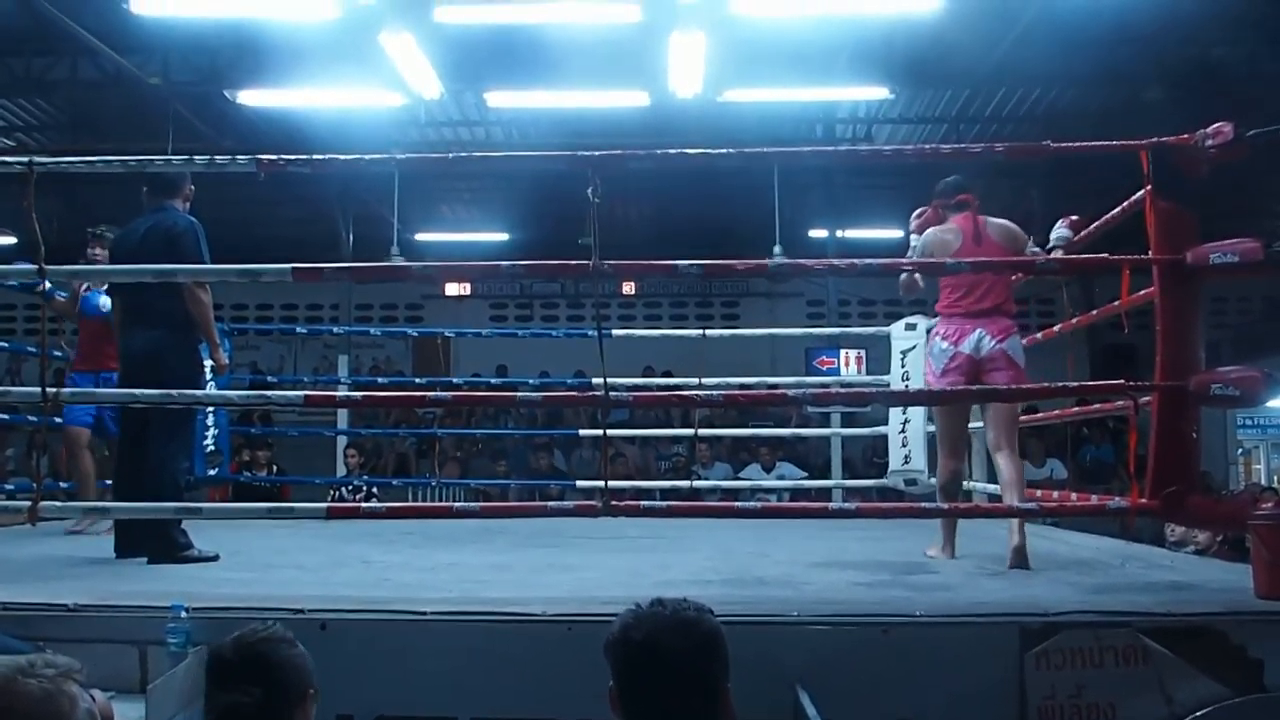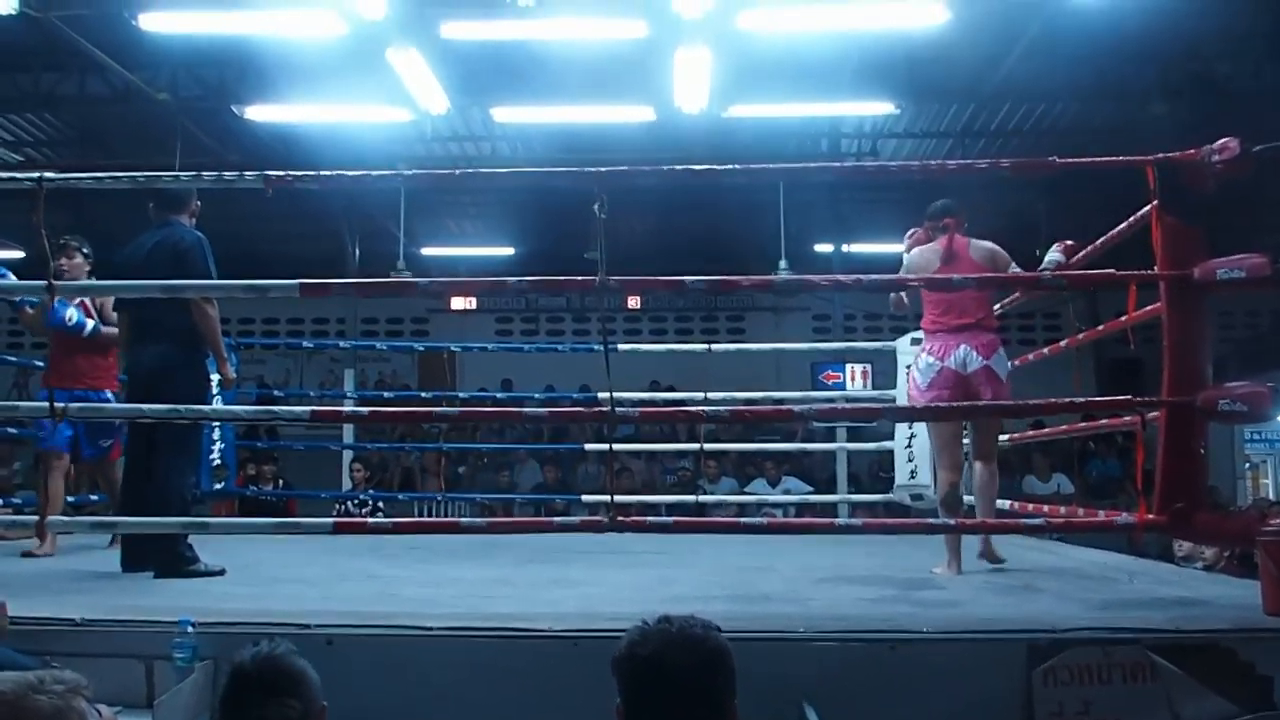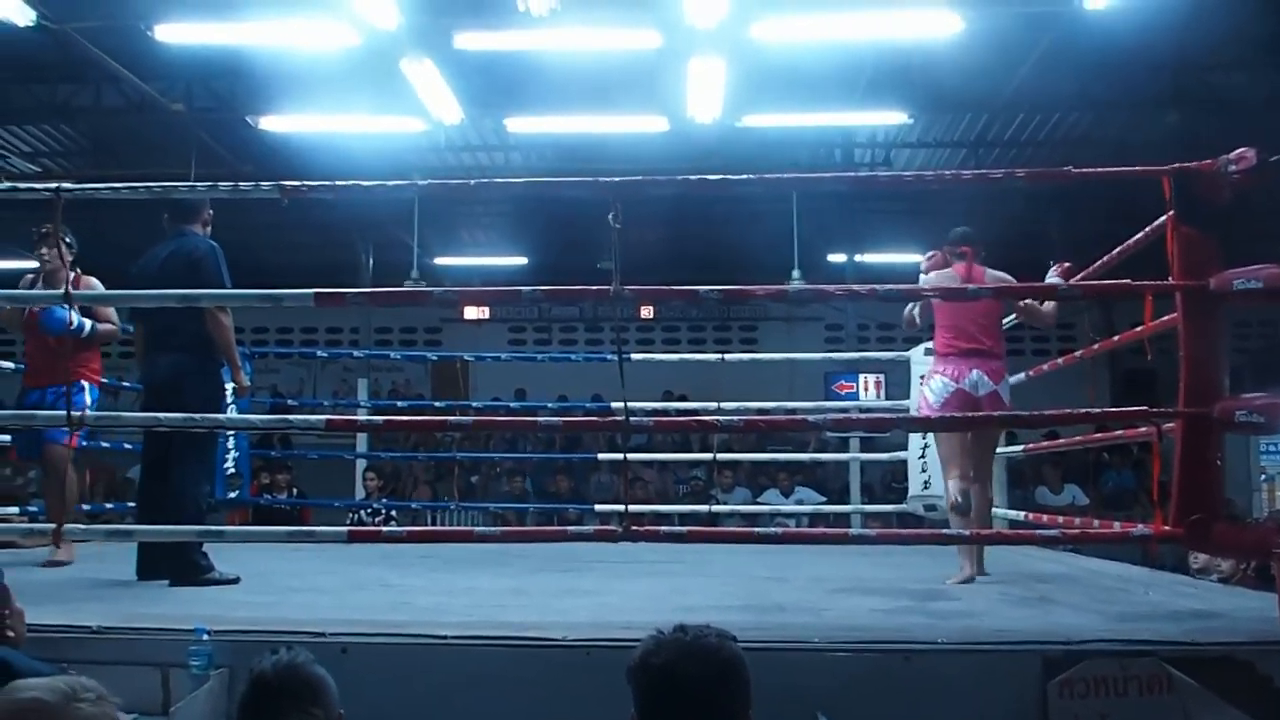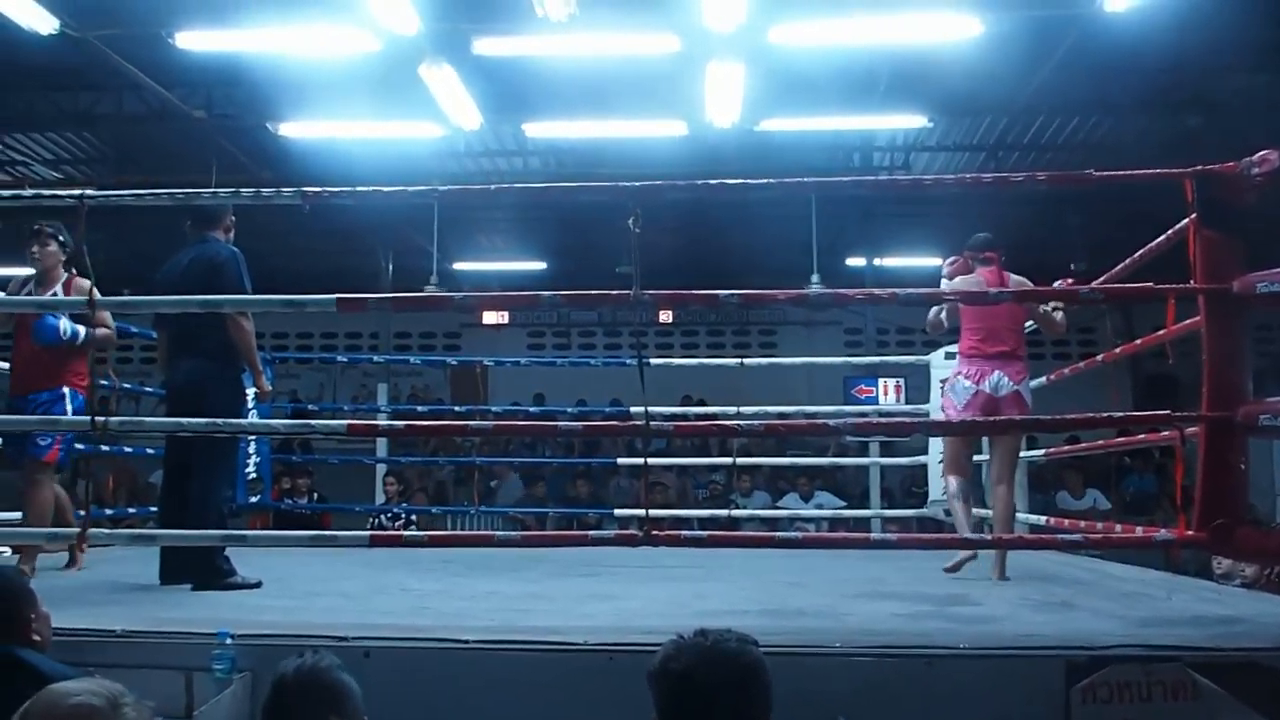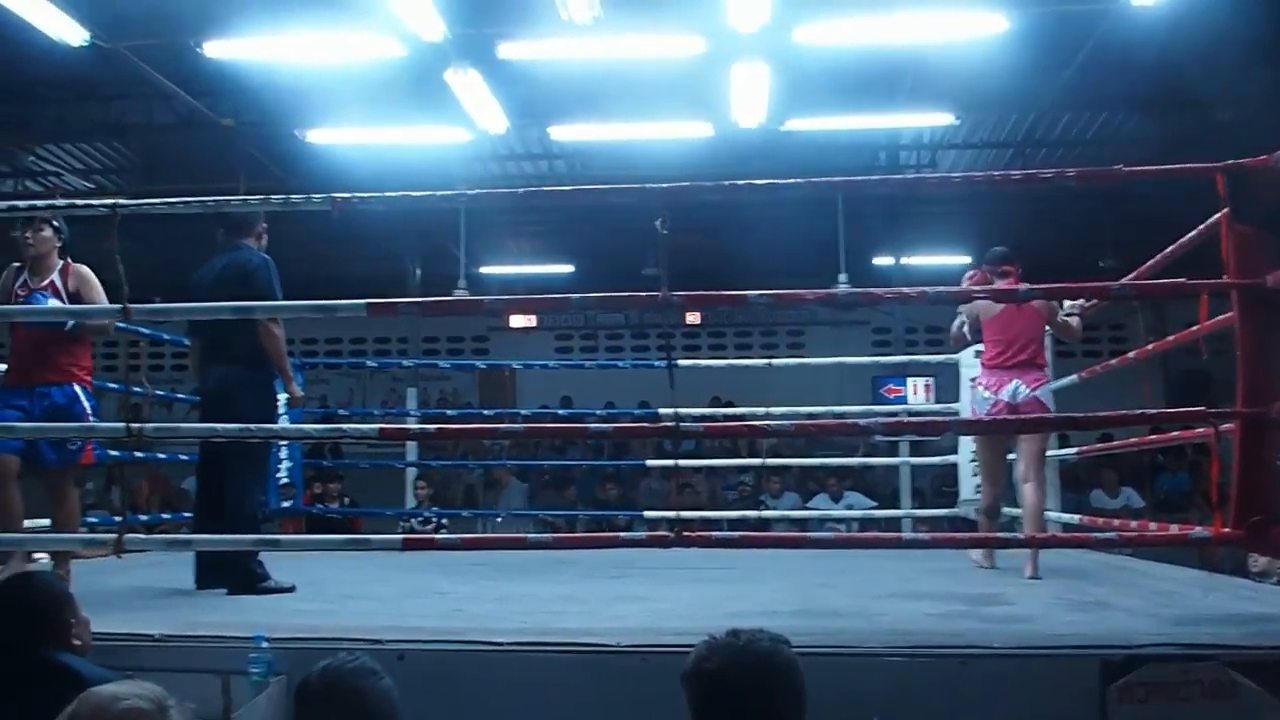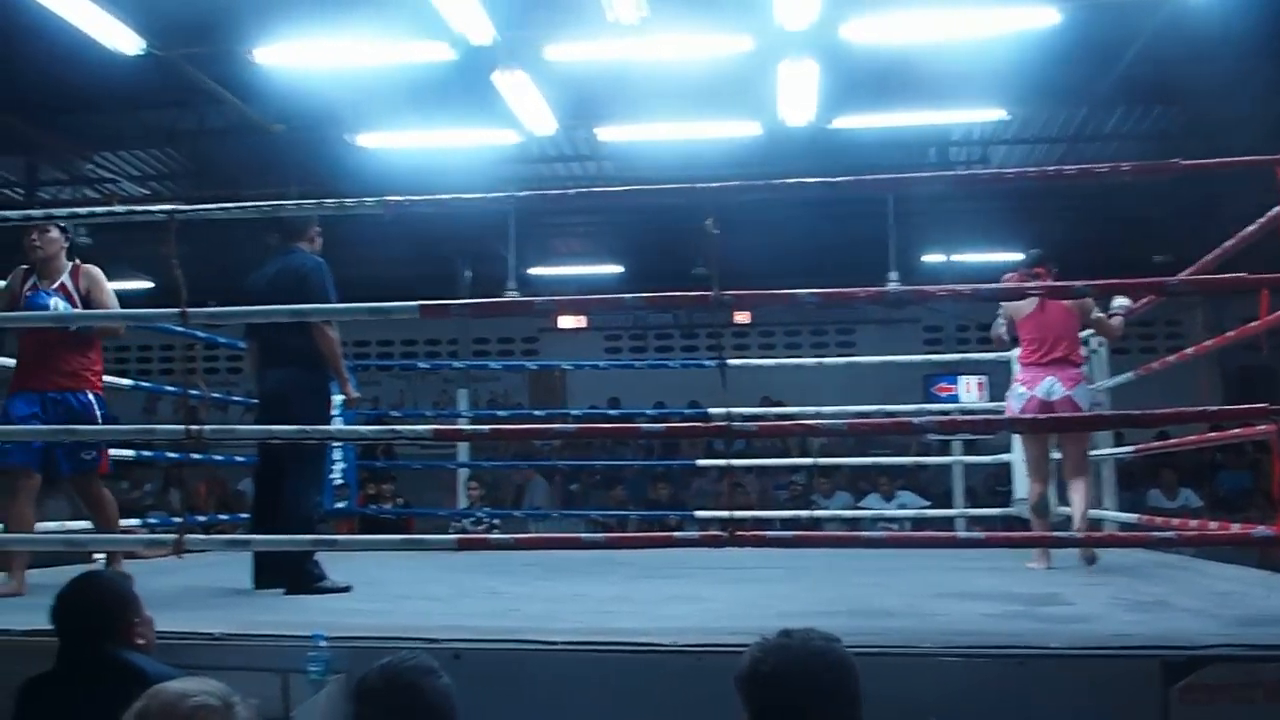
dt=0.3s
person 1, frame 1
left shoulder: (125, 235)
right shoulder: (184, 227)
left elbow: (118, 300)
right elbow: (195, 290)
right wrist: (214, 346)
left hip: (135, 348)
right hip: (173, 347)
left knee: (133, 442)
right knee: (171, 444)
left ankle: (130, 537)
right ankle: (167, 541)
person 1, frame 2
left shoulder: (132, 250)
right shoulder: (191, 241)
left elbow: (124, 316)
right elbow: (202, 304)
right wrist: (222, 359)
left hip: (142, 363)
right hip: (180, 361)
left knee: (140, 457)
right knee: (178, 459)
left ankle: (137, 551)
right ankle: (173, 554)
person 1, frame 3
left shoulder: (147, 260)
right shoulder: (205, 251)
left elbow: (139, 326)
right elbow: (216, 314)
right wrist: (236, 369)
left hip: (158, 372)
right hip: (195, 370)
left knee: (156, 466)
right knee: (192, 467)
left ankle: (153, 559)
right ankle: (188, 563)
person 1, frame 4
left shoulder: (171, 266)
right shoulder: (226, 256)
left elbow: (162, 331)
right elbow: (237, 319)
right wrist: (257, 373)
left hip: (180, 377)
right hip: (217, 376)
left knee: (178, 470)
right knee: (213, 472)
left ankle: (176, 563)
right ankle: (210, 567)
person 1, frame 5
left shoulder: (204, 273)
right shoulder: (257, 263)
left elbow: (196, 338)
right elbow: (268, 325)
right wrist: (288, 379)
left hip: (214, 383)
right hip: (249, 381)
left knee: (213, 475)
right knee: (247, 477)
left ankle: (211, 568)
right ankle: (245, 572)
person 1, frame 6
left shoulder: (260, 276)
right shoulder: (312, 266)
left elbow: (253, 341)
right elbow: (323, 328)
right wrist: (344, 381)
left hip: (272, 385)
right hip: (305, 383)
left knee: (270, 475)
right knee: (303, 478)
left ankle: (269, 569)
right ankle: (302, 572)
person 2, frame 1
left shoulder: (933, 237)
right shoulder: (1005, 230)
left elbow: (905, 287)
left hip: (950, 341)
right hip: (999, 339)
left knee: (951, 450)
right knee: (1004, 446)
left ankle: (946, 543)
right ankle: (1016, 530)
person 2, frame 2
left shoulder: (918, 257)
right shoulder: (987, 251)
left elbow: (897, 304)
left hip: (938, 356)
right hip: (984, 353)
left knee: (948, 462)
right knee: (986, 454)
left ankle: (953, 558)
right ankle: (985, 536)
person 2, frame 3
left shoulder: (935, 280)
right shoulder: (1001, 281)
left elbow: (909, 323)
right elbow: (1045, 318)
left hip: (949, 377)
right hip: (991, 378)
left knee: (956, 474)
right knee: (981, 475)
left ankle: (968, 555)
right ankle: (978, 558)
person 2, frame 4
left shoulder: (960, 285)
right shoulder: (1023, 287)
left elbow: (933, 326)
right elbow: (1056, 328)
right wrist: (1058, 301)
left hip: (971, 379)
right hip: (1012, 380)
left knee: (955, 470)
right knee: (1003, 477)
left ankle: (966, 539)
right ankle: (1000, 565)
person 2, frame 5
left shoulder: (979, 301)
right shoulder: (1041, 299)
left elbow: (957, 338)
right elbow: (1072, 333)
right wrist: (1073, 309)
left hip: (993, 389)
right hip: (1033, 388)
left knee: (991, 480)
right knee: (1030, 476)
left ankle: (986, 552)
right ankle: (1032, 558)
person 2, frame 6
left shoulder: (1014, 302)
right shoulder: (1076, 297)
left elbow: (998, 338)
right elbow: (1112, 331)
right wrist: (1120, 308)
left hip: (1030, 386)
right hip: (1070, 384)
left knee: (1037, 475)
right knee: (1077, 470)
left ankle: (1042, 553)
right ankle: (1080, 527)
person 3, frame 1
right shoulder: (82, 281)
right elbow: (67, 310)
left wrist: (112, 311)
right wrist: (41, 287)
left hip: (120, 373)
right hip: (83, 372)
right knee: (76, 438)
person 3, frame 2
left shoulder: (102, 294)
right shoulder: (52, 294)
left elbow: (122, 334)
right elbow: (37, 325)
left wrist: (85, 326)
left hip: (97, 392)
right hip: (57, 390)
left knee: (103, 465)
right knee: (53, 459)
right ankle: (47, 537)
person 3, frame 3
left shoulder: (87, 285)
right shoulder: (29, 284)
left elbow: (114, 329)
left wrist: (81, 327)
left hip: (75, 385)
right hip: (35, 388)
left knee: (57, 456)
right knee: (50, 464)
left ankle: (63, 541)
right ankle: (63, 542)
person 3, frame 4
left shoulder: (79, 287)
left elbow: (109, 333)
left wrist: (75, 333)
left hip: (61, 392)
left knee: (38, 470)
right knee: (43, 476)
right ankle: (77, 544)
person 3, frame 5
left shoulder: (76, 274)
left elbow: (106, 322)
left wrist: (64, 318)
left hip: (65, 389)
left knee: (60, 478)
left ankle: (63, 565)
person 3, frame 6
left shoulder: (86, 275)
left elbow: (116, 324)
left wrist: (70, 317)
left hip: (77, 393)
left knee: (88, 482)
left ankle: (116, 560)
